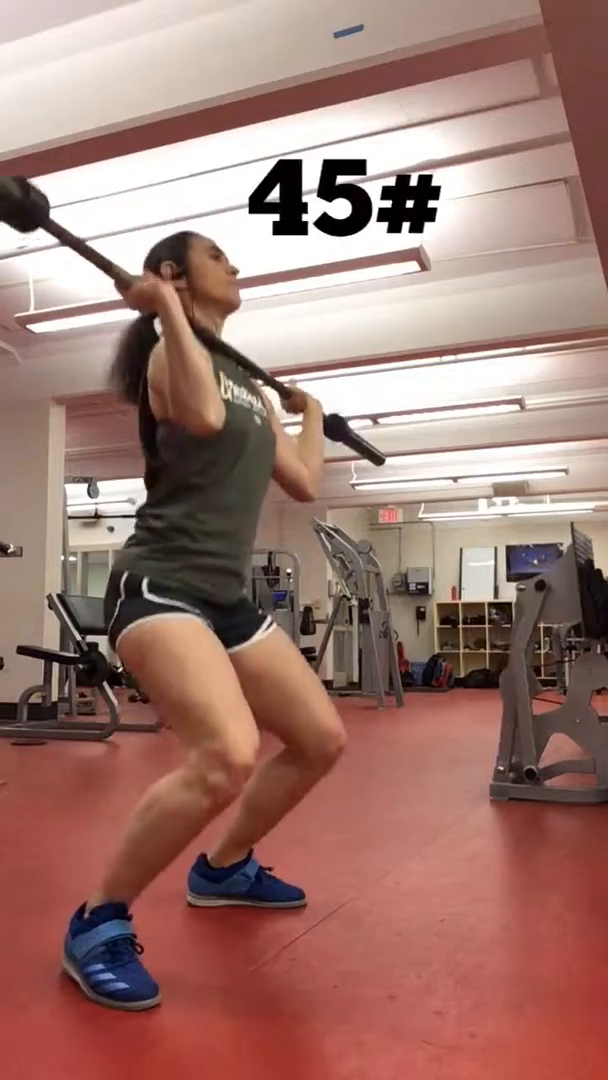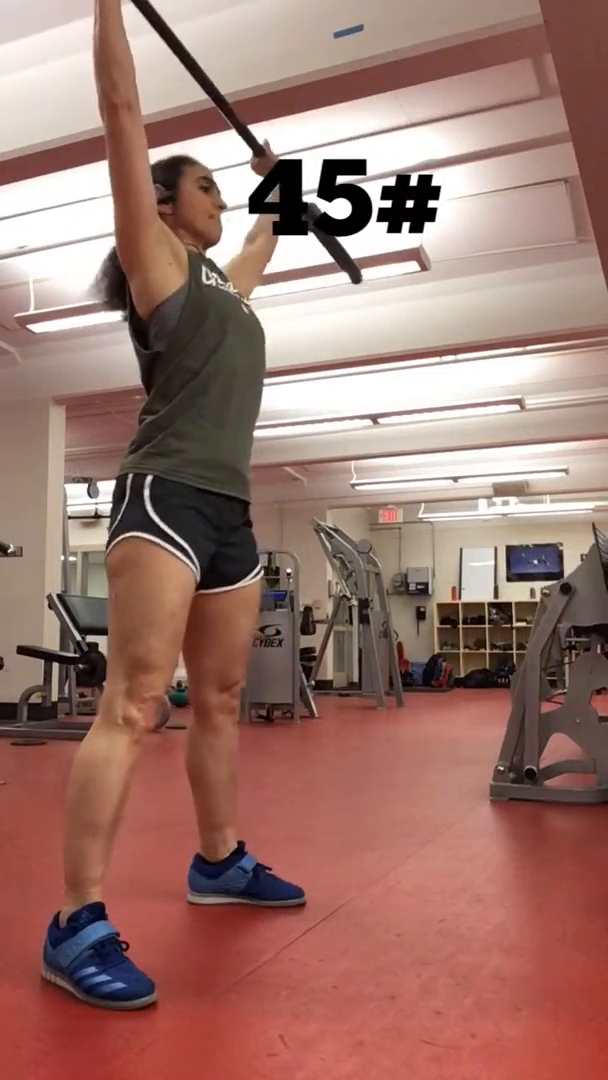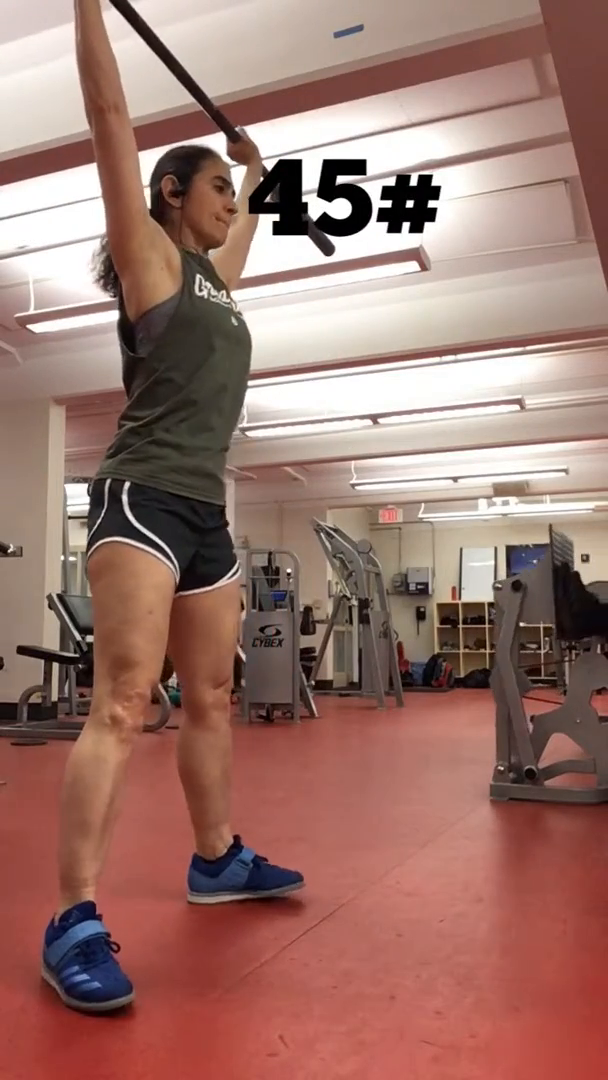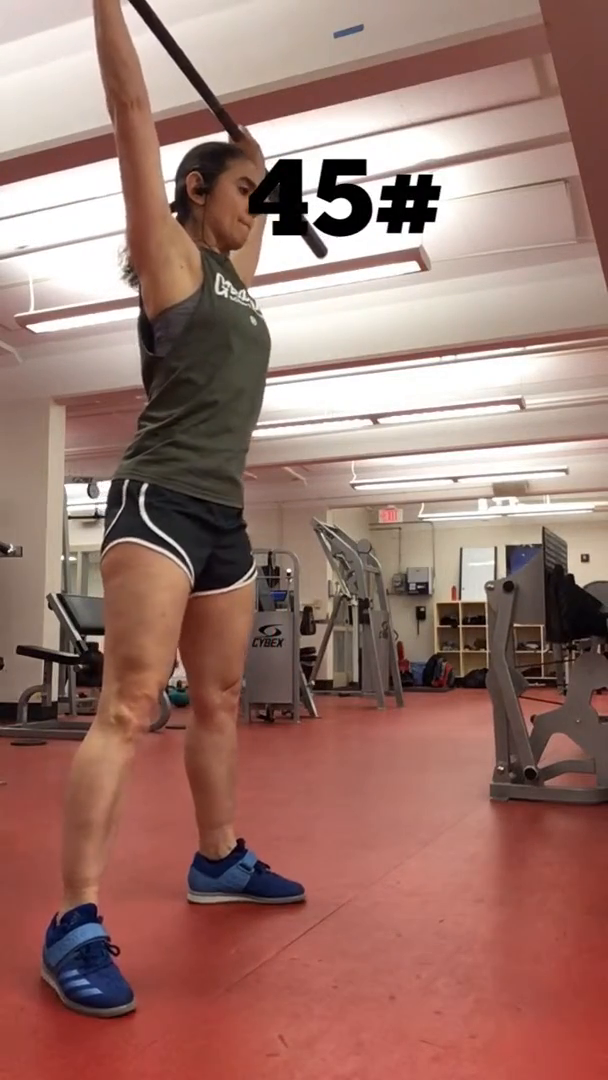
dt=0.7s
person 1, frame 1
left shoulder: (249, 388)
right shoulder: (174, 356)
left elbow: (303, 483)
right elbow: (203, 419)
left wrist: (309, 413)
right wrist: (166, 310)
left hip: (225, 600)
right hip: (160, 590)
left knee: (323, 741)
right knee: (230, 756)
left ankle: (223, 867)
right ankle: (99, 923)
person 1, frame 2
left shoulder: (222, 283)
right shoulder: (156, 256)
left elbow: (264, 244)
right elbow: (121, 113)
left wrist: (274, 187)
left hip: (228, 511)
right hip: (166, 499)
left knee: (220, 704)
right knee: (133, 707)
left ankle: (220, 862)
right ankle: (77, 927)
person 1, frame 3
left shoulder: (213, 278)
right shoulder: (147, 254)
left elbow: (246, 226)
right elbow: (108, 118)
left wrist: (256, 170)
left hip: (204, 515)
right hip: (142, 503)
left knee: (210, 702)
right knee: (121, 709)
left ankle: (217, 858)
right ankle: (73, 925)
person 1, frame 4
left shoulder: (234, 274)
right shoulder: (171, 253)
left elbow: (258, 215)
right elbow: (132, 113)
left wrist: (256, 161)
left hip: (223, 514)
right hip: (160, 502)
left knee: (220, 703)
right knee: (130, 707)
left ankle: (220, 860)
right ankle: (75, 924)
